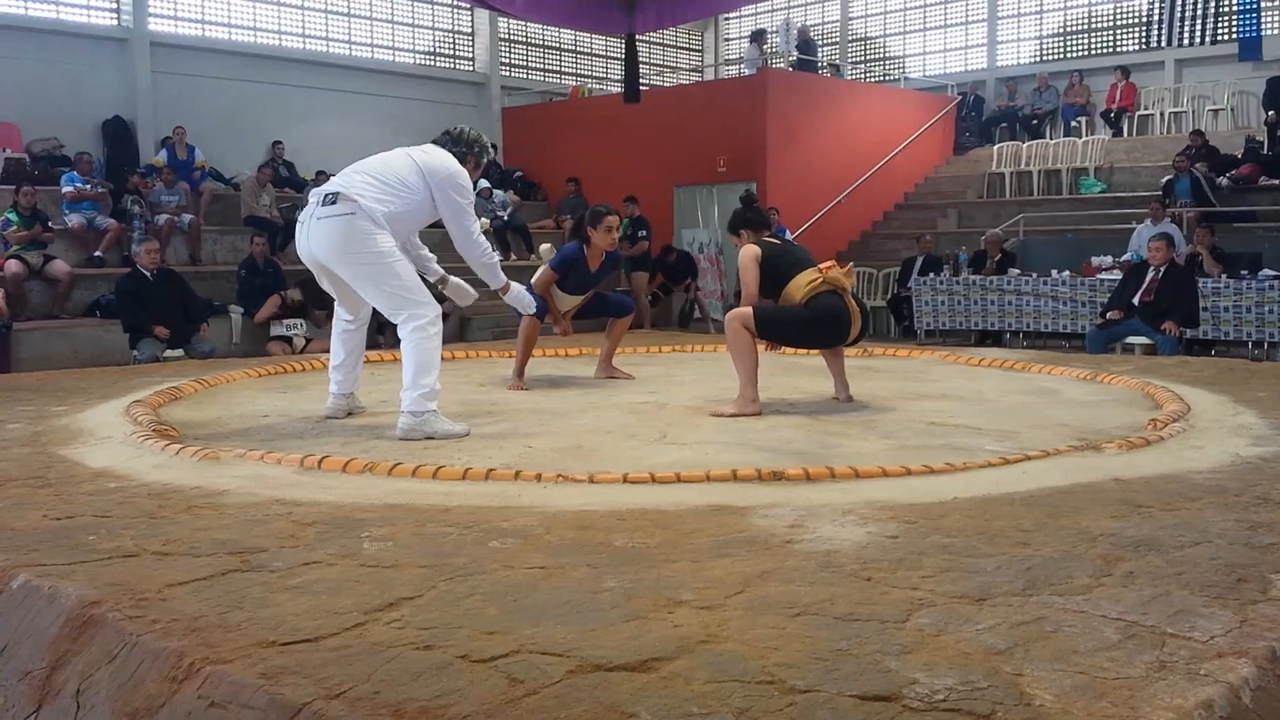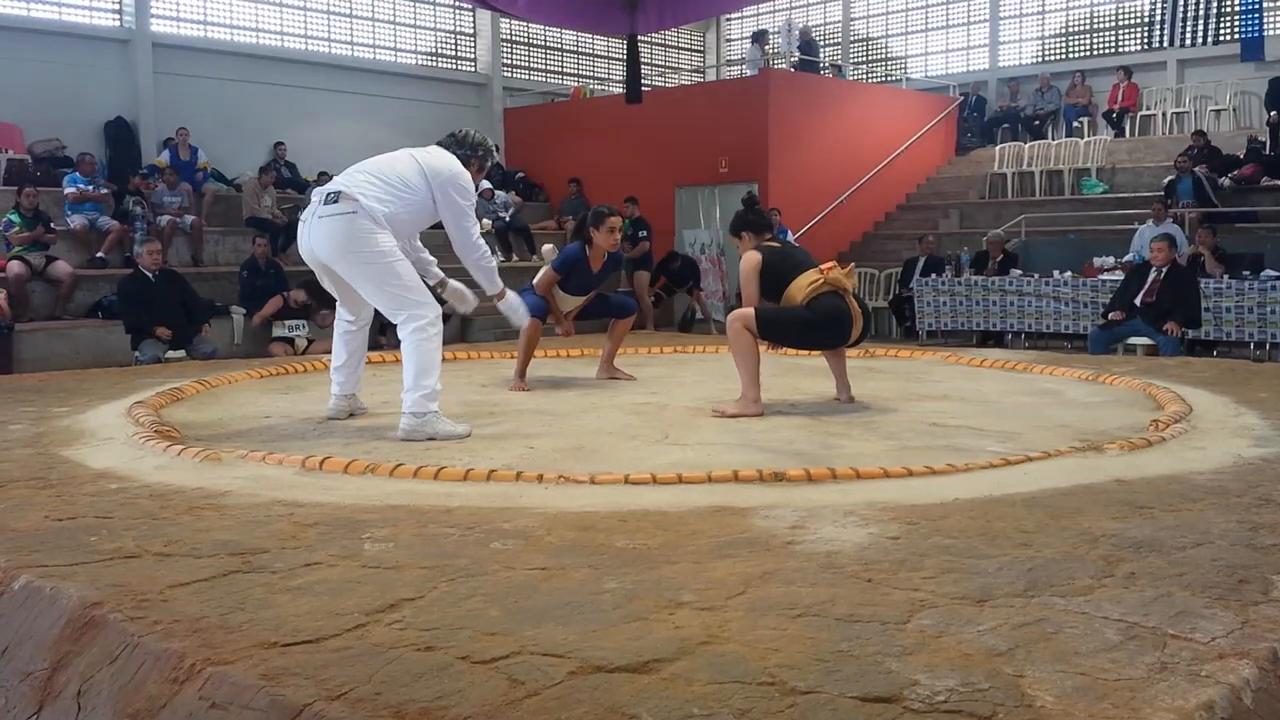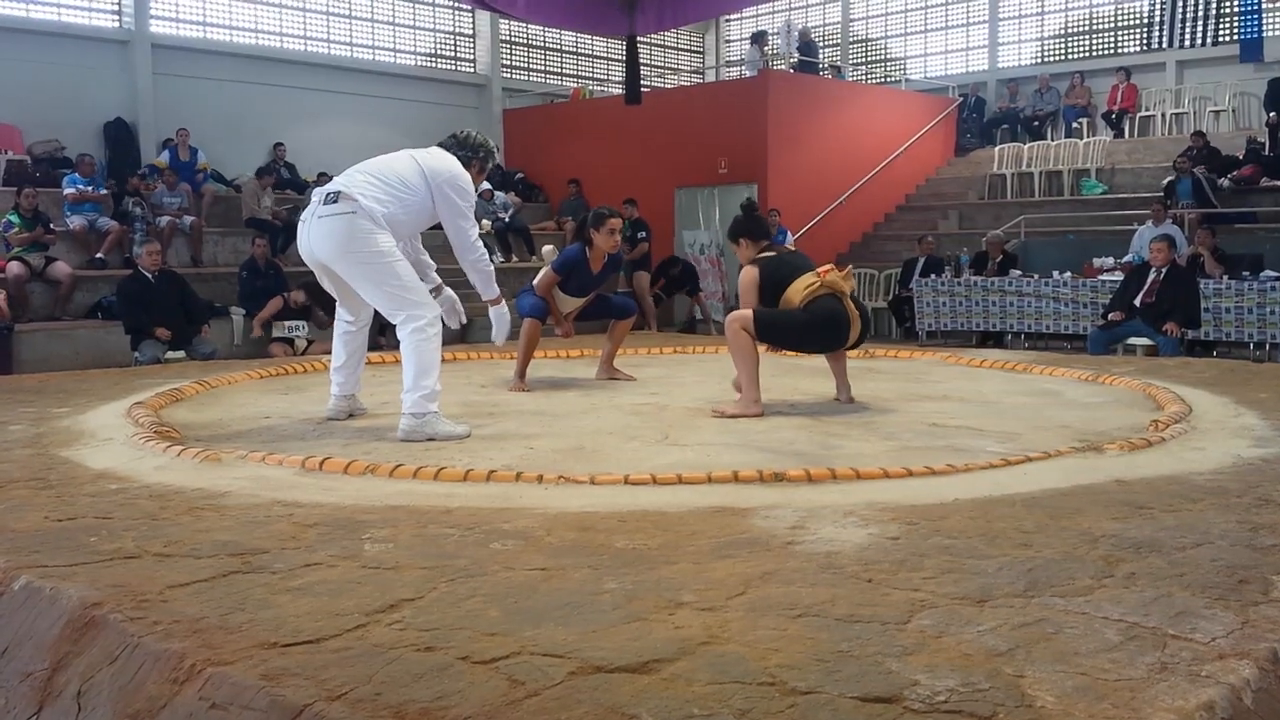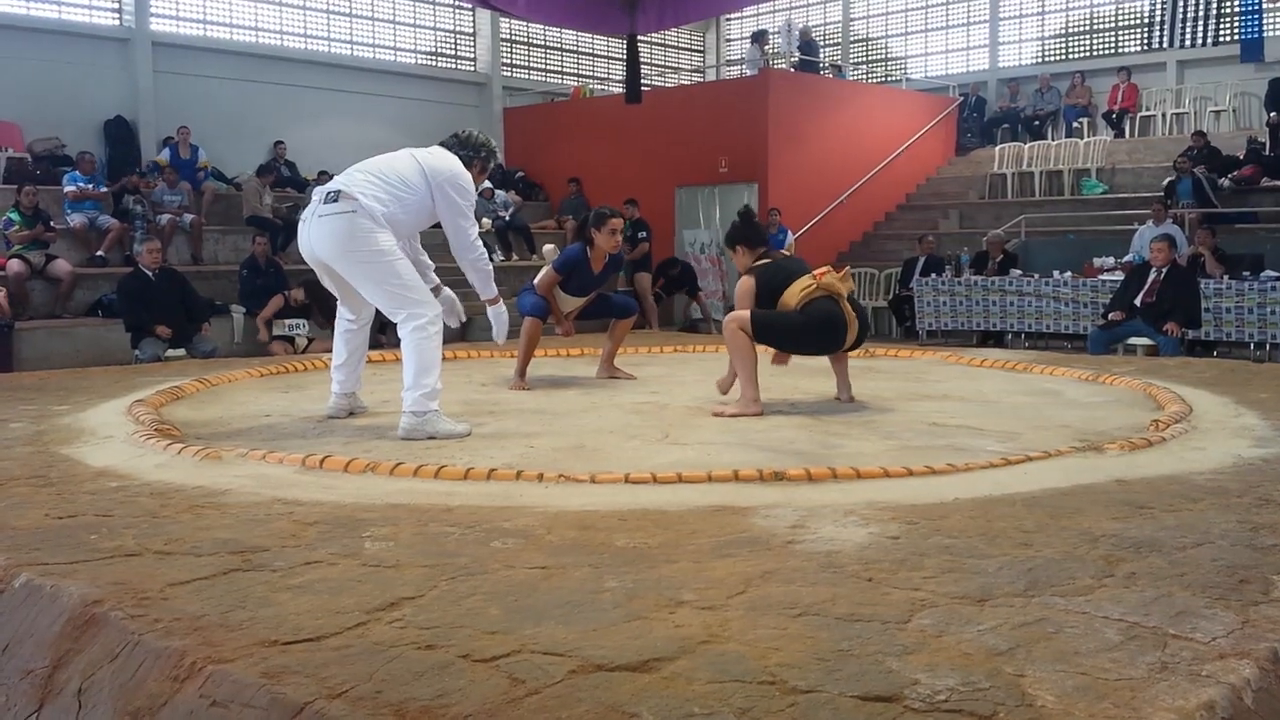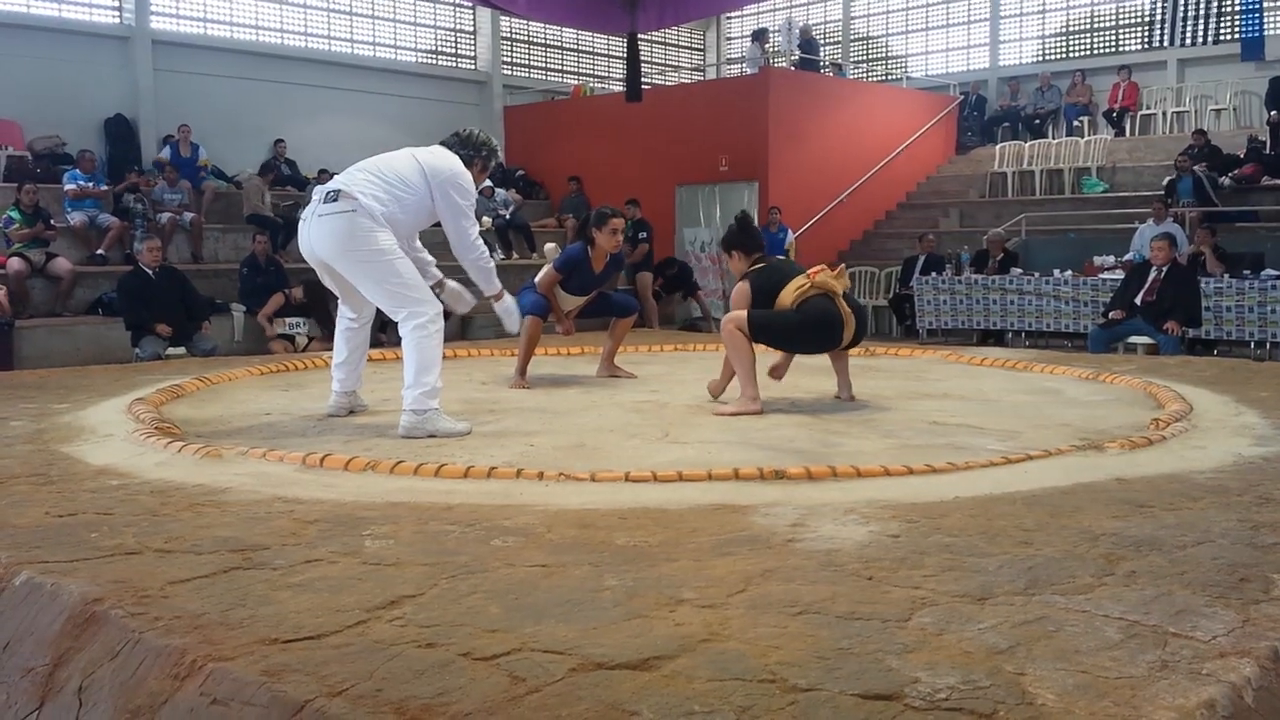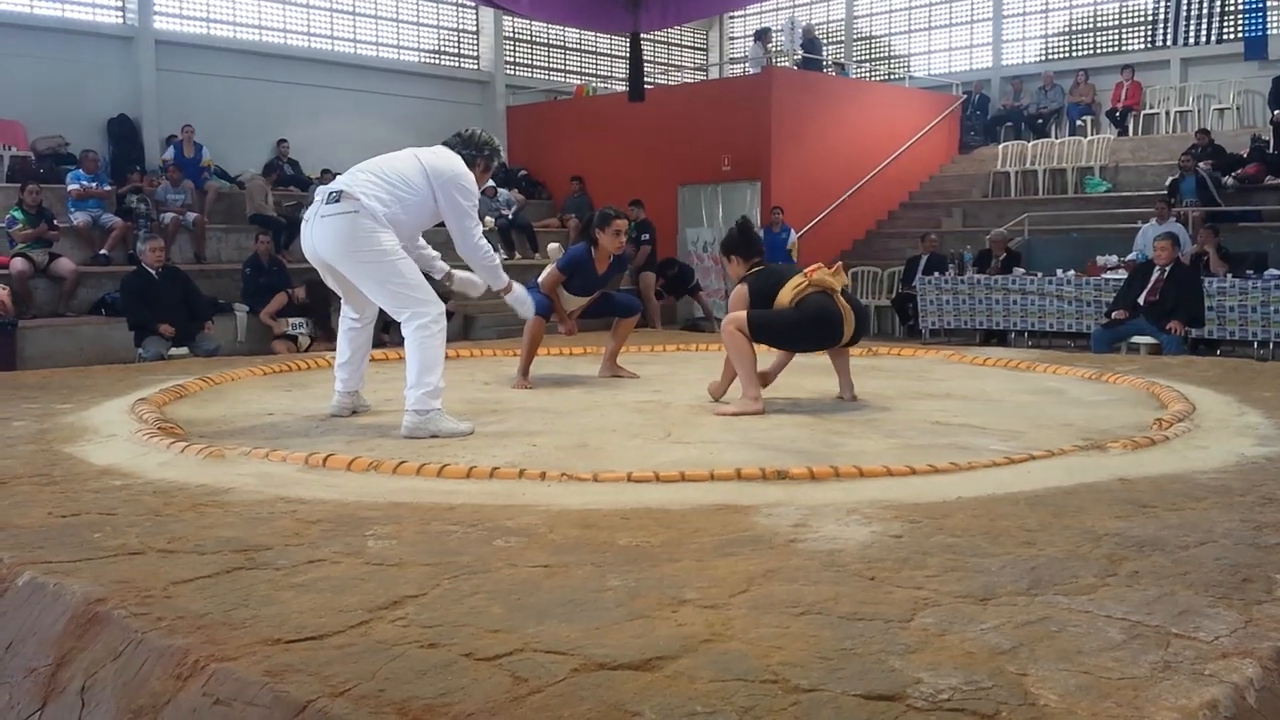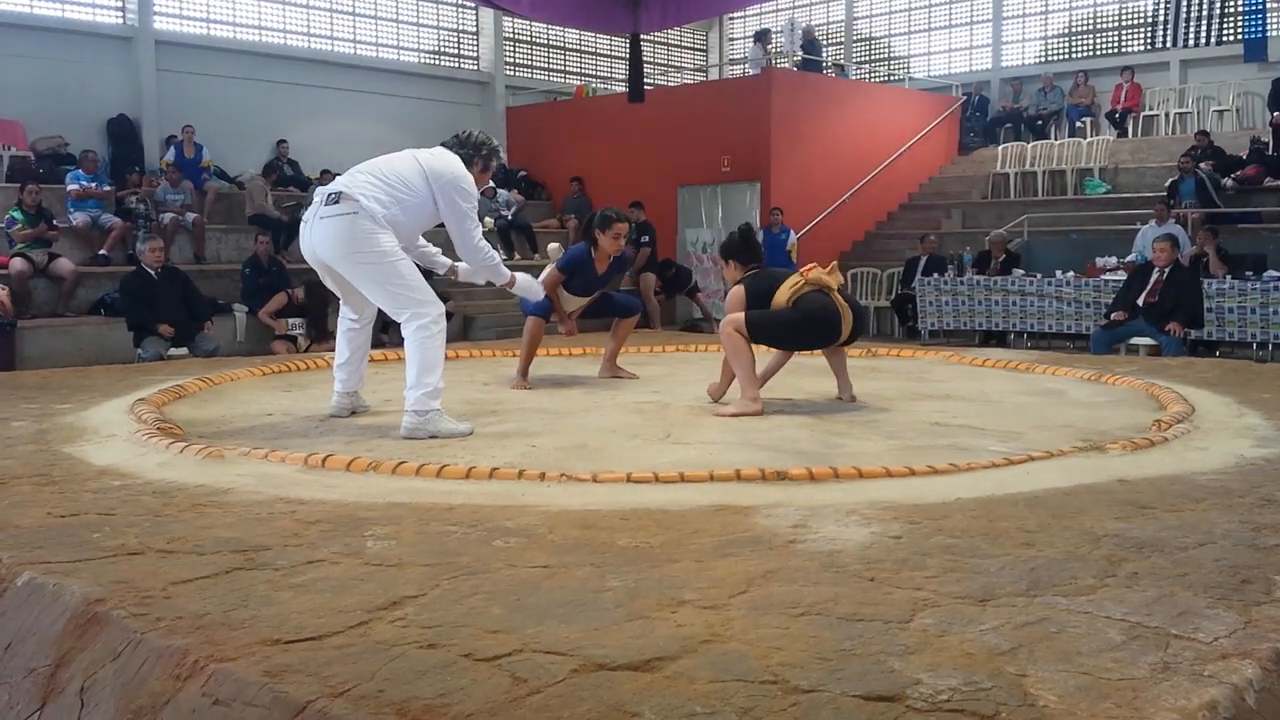
dt=0.1s
person 1, frame 1
left shoulder: (416, 161)
right shoulder: (452, 171)
left elbow: (402, 234)
right elbow: (471, 241)
left wrist: (443, 279)
right wrist: (505, 286)
left hip: (311, 226)
right hip: (350, 228)
left knee: (353, 308)
right knee: (421, 315)
left ankle: (342, 396)
right ankle: (419, 414)
person 1, frame 2
left shoulder: (418, 164)
right shoulder: (455, 172)
left elbow: (404, 236)
right elbow: (470, 244)
left wrist: (443, 283)
right wrist: (501, 294)
left hip: (312, 226)
right hip: (351, 228)
left knee: (355, 309)
right knee: (421, 316)
left ankle: (343, 398)
right ankle: (420, 415)
person 1, frame 3
left shoulder: (419, 163)
right shoulder: (455, 174)
left elbow: (404, 236)
right elbow: (468, 247)
left wrist: (437, 288)
right wrist: (495, 300)
left hip: (312, 227)
right hip: (351, 228)
left knee: (355, 310)
right knee: (421, 316)
left ankle: (343, 398)
right ankle: (419, 416)
person 1, frame 4
left shoulder: (420, 164)
right shoulder: (456, 173)
left elbow: (402, 235)
right elbow: (467, 246)
left wrist: (436, 287)
right wrist: (494, 300)
left hip: (313, 225)
right hip: (351, 227)
left knee: (356, 309)
right knee: (422, 314)
left ankle: (343, 396)
right ankle: (420, 414)
person 1, frame 5
left shoulder: (420, 162)
right shoulder: (456, 172)
left elbow: (403, 236)
right elbow: (468, 245)
left wrist: (440, 283)
right wrist: (498, 296)
left hip: (314, 225)
right hip: (351, 227)
left knee: (357, 306)
right knee: (423, 313)
left ankle: (344, 395)
right ankle: (420, 413)
person 1, frame 6
left shoulder: (425, 163)
right shoulder: (458, 172)
left elbow: (405, 234)
right elbow: (473, 244)
left wrist: (449, 275)
right wrist: (508, 288)
left hip: (316, 226)
right hip: (354, 228)
left knee: (359, 306)
right knee: (425, 313)
left ankle: (346, 394)
right ankle: (422, 413)
person 1, frame 7
left shoulder: (423, 163)
right shoulder: (456, 174)
left elbow: (406, 236)
right elbow: (472, 244)
left wrist: (453, 268)
right wrist: (511, 280)
left hip: (315, 227)
right hip: (352, 229)
left knee: (358, 307)
right knee: (425, 314)
left ankle: (345, 395)
right ankle: (423, 414)
person 2, frame 1
left shoulder: (750, 251)
right shoulder: (793, 248)
left elbow: (750, 301)
right wrist: (781, 332)
left hip: (824, 318)
right hip: (855, 318)
left knee: (735, 319)
left ankle: (748, 399)
right ankle: (841, 387)
person 2, frame 2
left shoulder: (752, 257)
right shoulder: (794, 249)
left elbow: (750, 308)
right wrist: (783, 332)
left hip: (826, 319)
right hip: (857, 319)
left knee: (736, 320)
left ankle: (750, 400)
right ankle: (843, 388)
person 2, frame 3
left shoulder: (752, 270)
right shoulder: (793, 253)
left elbow: (745, 322)
left wrist: (742, 376)
right wrist: (786, 338)
left hip: (824, 322)
right hip: (857, 322)
left knee: (734, 322)
left ankle: (750, 401)
right ankle: (843, 389)
person 2, frame 4
left shoulder: (748, 280)
right shoulder: (789, 258)
left elbow: (740, 324)
left wrist: (728, 381)
right wrist: (787, 348)
left hip: (822, 324)
right hip: (857, 323)
left knee: (732, 322)
left ankle: (750, 400)
right ankle: (844, 388)
person 2, frame 5
left shoulder: (745, 286)
right shoulder: (785, 263)
left wrist: (720, 385)
right wrist: (784, 362)
left hip: (819, 322)
right hip: (855, 321)
left knee: (730, 323)
left ankle: (749, 398)
right ankle: (844, 387)
person 2, frame 6
left shoulder: (743, 289)
right shoulder: (784, 269)
left wrist: (720, 387)
right wrist: (774, 371)
left hip: (819, 319)
left knee: (730, 324)
left ankle: (751, 398)
right ankle: (846, 387)
person 2, frame 7
left shoulder: (738, 291)
right shoulder: (779, 276)
left elbow: (733, 335)
right elbow: (788, 337)
left wrist: (720, 389)
right wrist: (759, 381)
left hip: (816, 317)
left knee: (729, 326)
left ankle: (749, 399)
right ankle: (845, 388)
person 3, frame 1
left shoulder: (613, 257)
right shoulder: (571, 253)
left elbow: (592, 289)
right elbow: (539, 286)
left wrist: (568, 315)
right wrist: (557, 319)
left hip: (572, 304)
right hip: (538, 296)
left knee: (626, 306)
right knee: (534, 311)
left ankle: (604, 366)
right ankle: (517, 375)
person 3, frame 2
left shoulder: (615, 258)
right shoulder: (573, 254)
left elbow: (594, 289)
right elbow: (541, 286)
left wrist: (571, 316)
right wrist: (559, 319)
left hip: (574, 305)
right hip: (539, 296)
left knee: (628, 308)
right knee: (536, 312)
left ankle: (606, 367)
right ankle: (519, 376)
person 3, frame 3
left shoulder: (615, 260)
right shoulder: (573, 256)
left elbow: (594, 290)
right elbow: (541, 287)
left wrist: (570, 317)
right wrist: (558, 320)
left hip: (574, 306)
right hip: (537, 296)
left knee: (628, 309)
right knee: (535, 312)
left ankle: (605, 368)
right ankle: (519, 376)
person 3, frame 4
left shoulder: (616, 259)
right shoulder: (574, 255)
left elbow: (595, 290)
right elbow: (542, 287)
left wrist: (571, 316)
right wrist: (559, 319)
left hip: (574, 305)
right hip: (538, 295)
left knee: (629, 308)
right knee: (536, 311)
left ankle: (606, 366)
right ankle: (519, 375)
person 3, frame 5
left shoulder: (616, 259)
right shoulder: (575, 255)
left elbow: (596, 289)
right elbow: (543, 285)
left wrist: (571, 315)
right wrist: (560, 318)
left hip: (576, 303)
right hip: (539, 293)
left knee: (630, 307)
right knee: (536, 311)
left ankle: (606, 365)
right ankle: (519, 373)
person 3, frame 6
left shoulder: (620, 260)
right shoulder: (578, 255)
left elbow: (599, 290)
right elbow: (546, 285)
left wrist: (574, 315)
right wrist: (562, 318)
left hip: (578, 303)
right hip: (543, 293)
left knee: (632, 307)
right knee: (539, 310)
left ankle: (609, 365)
right ankle: (522, 373)
person 3, frame 7
left shoulder: (621, 260)
right shoulder: (578, 255)
left elbow: (598, 290)
right elbow: (547, 286)
left wrist: (574, 316)
right wrist: (563, 319)
left hip: (577, 302)
right hip: (543, 293)
left knee: (632, 307)
right knee: (539, 313)
left ankle: (608, 366)
right ankle: (521, 374)
